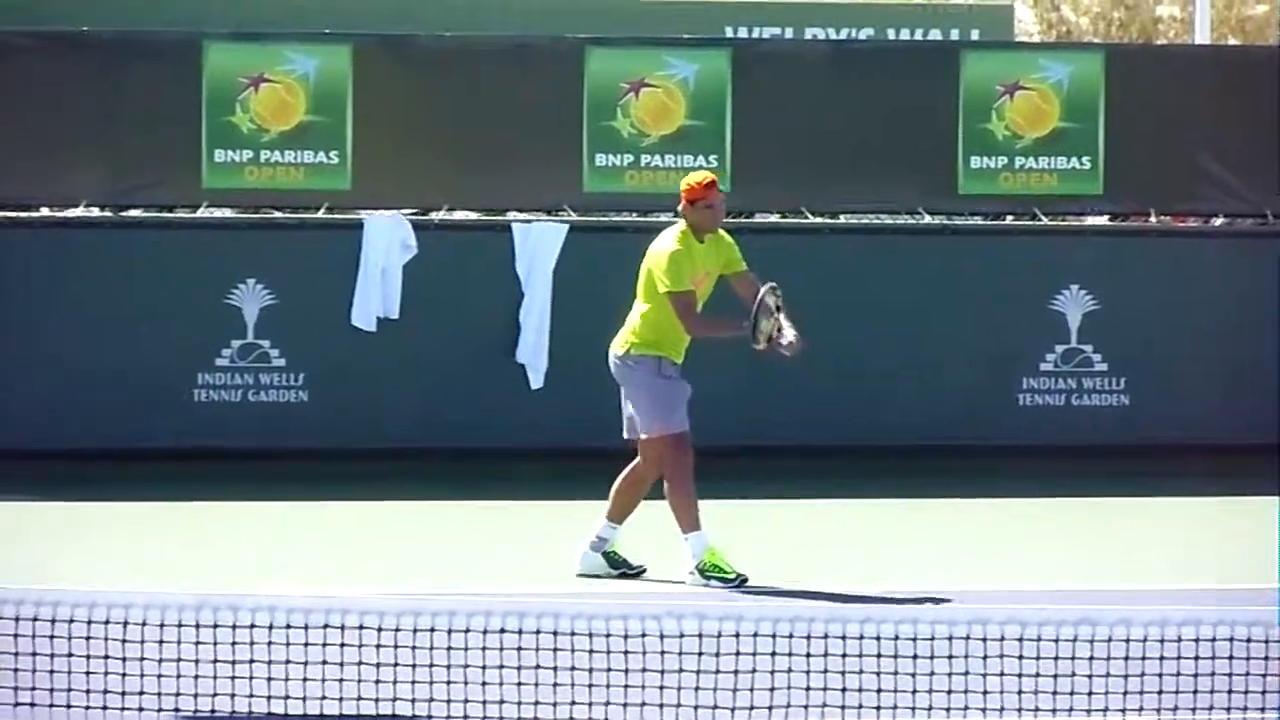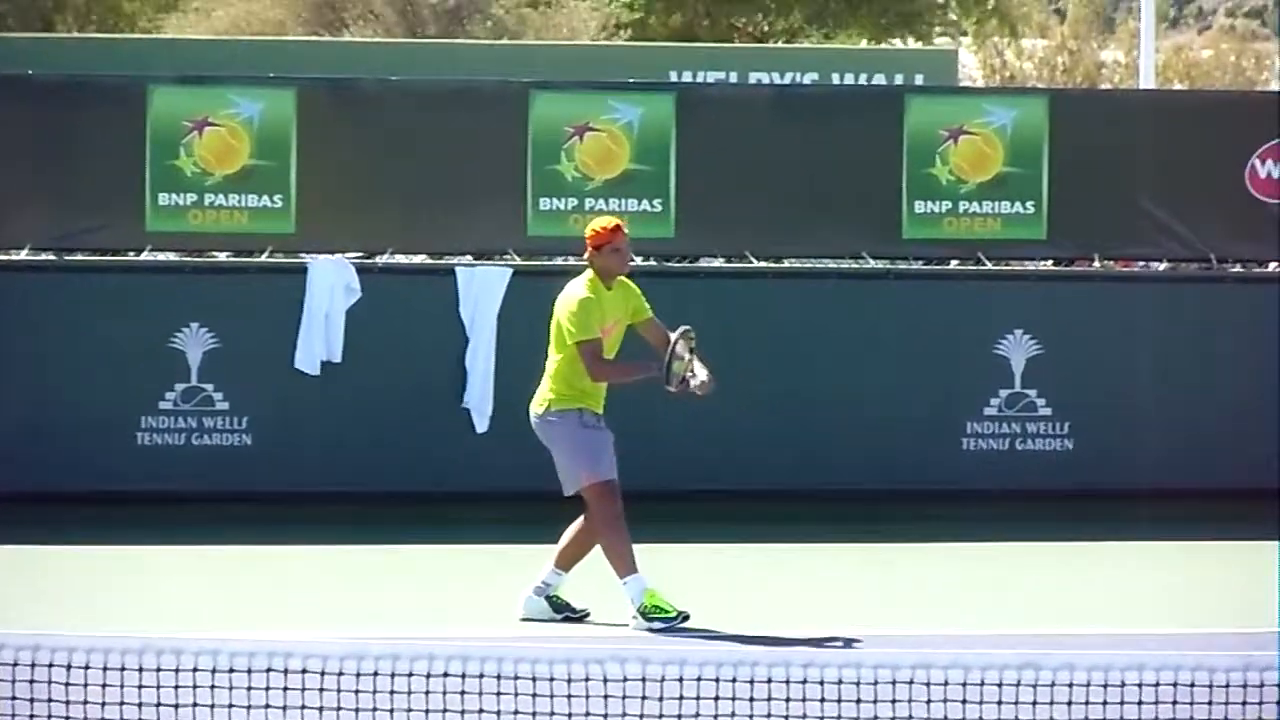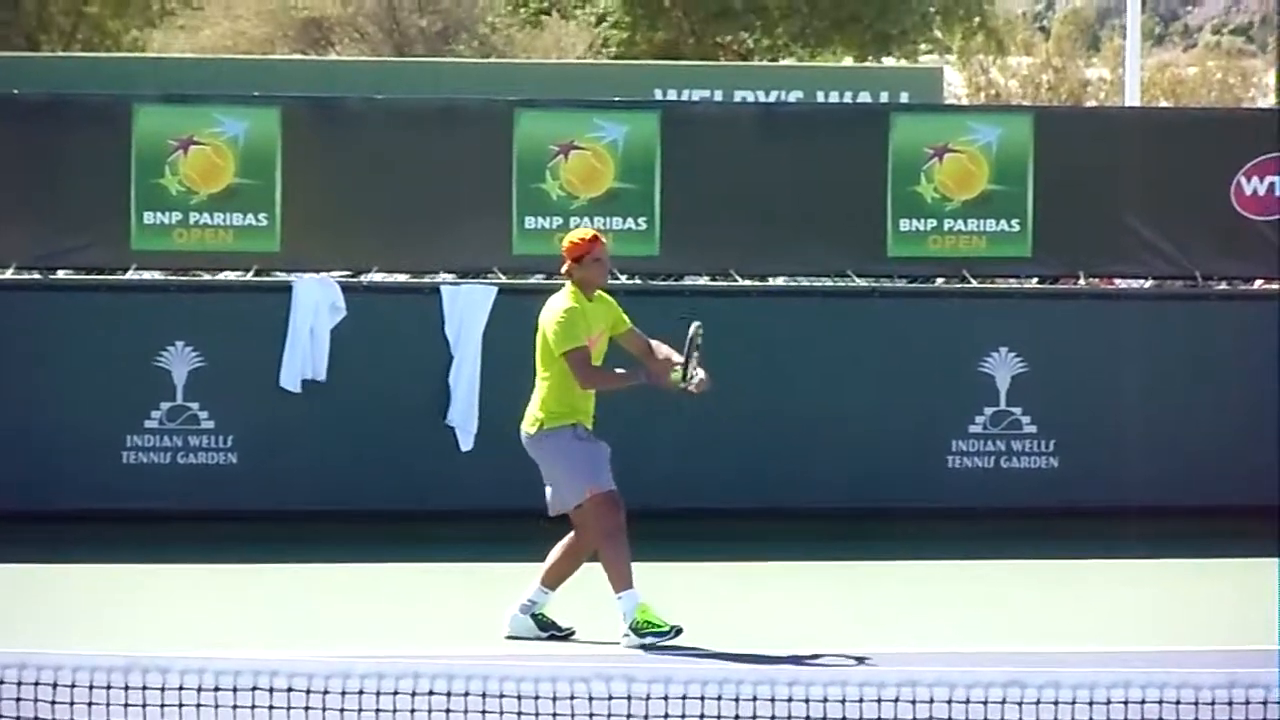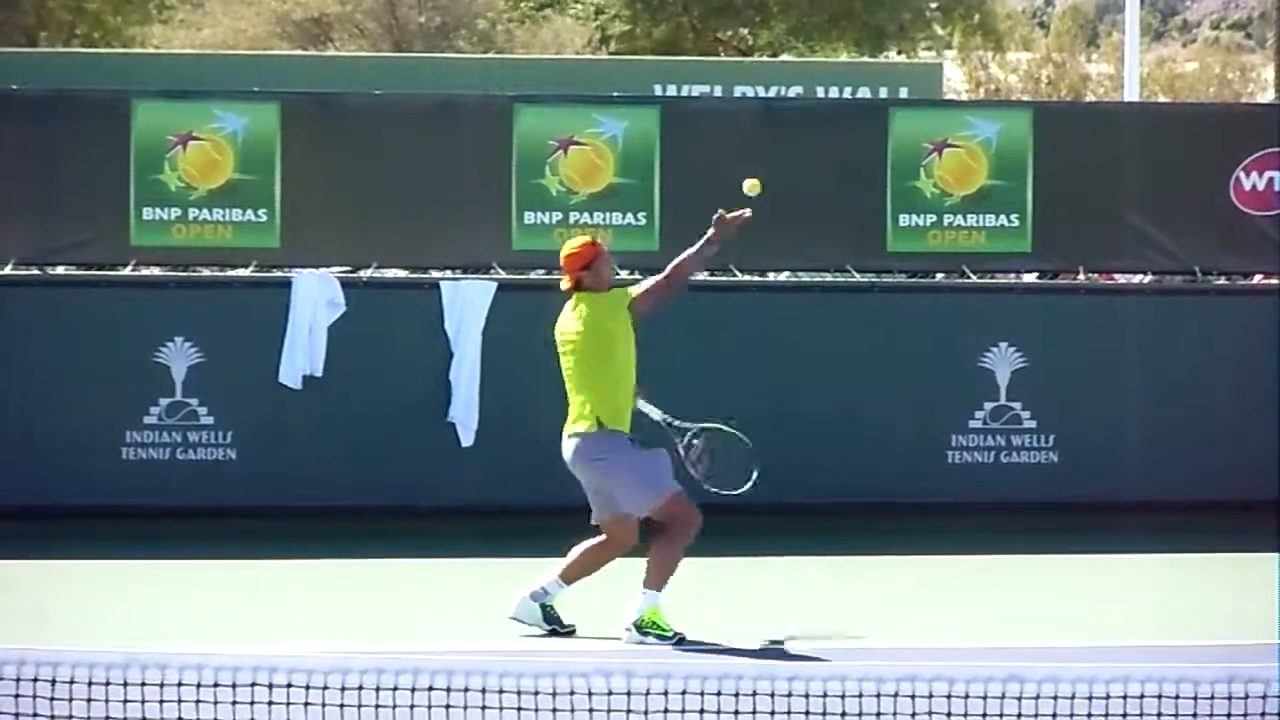
dt=0.4s
person 1, frame 1
left shoulder: (720, 242)
right shoulder: (671, 251)
left elbow: (755, 294)
right elbow: (691, 322)
left wrist: (785, 328)
right wrist: (748, 329)
left hip: (659, 358)
right hip: (642, 356)
left knee: (651, 461)
right knee: (678, 452)
left ankle: (597, 548)
right ankle: (701, 558)
person 1, frame 2
left shoulder: (625, 291)
right shoulder: (579, 300)
left elbow: (664, 339)
right elbow: (596, 369)
left wrist: (695, 367)
right wrist: (656, 369)
left hip: (583, 411)
right hip: (563, 411)
left knee: (600, 510)
right knee: (607, 501)
left ankle: (541, 594)
right ankle: (642, 601)
person 1, frame 3
left shoulder: (601, 304)
right shoulder: (564, 312)
left elbow: (646, 347)
right elbow: (587, 376)
left wrist: (686, 365)
right wrist: (647, 376)
left hip: (569, 428)
right hip: (555, 428)
left knee: (588, 529)
right knee: (609, 511)
left ankle: (527, 612)
right ankle: (635, 617)
person 1, frame 4
left shoulder: (571, 317)
right shoulder: (603, 306)
right elbow: (665, 283)
left wrist: (626, 392)
right wrist: (713, 239)
left hip: (585, 440)
right hip: (603, 440)
left knee: (618, 537)
right knee: (683, 516)
left ankle: (536, 599)
right ankle: (643, 616)
